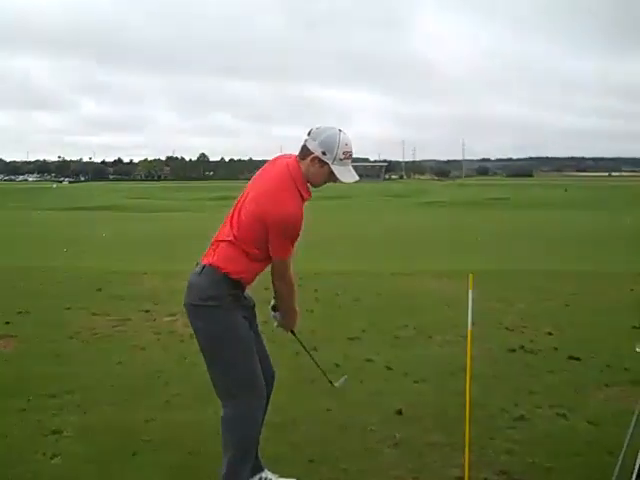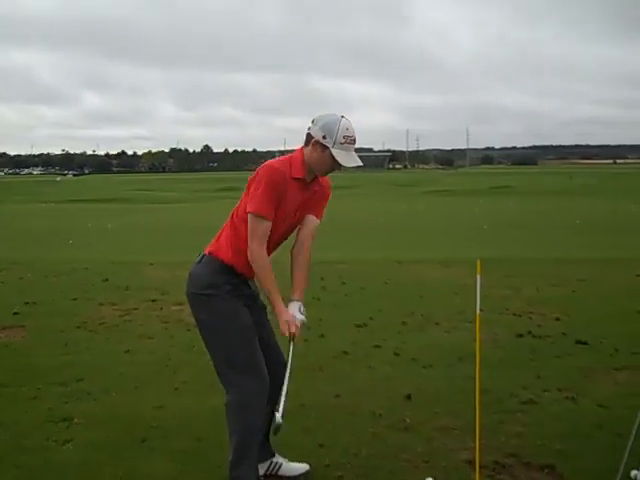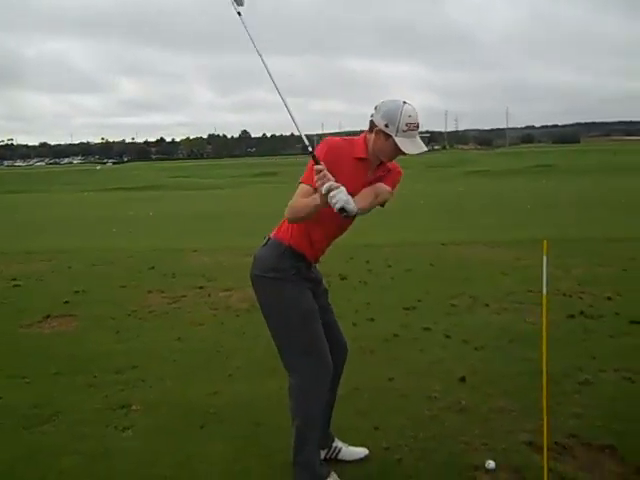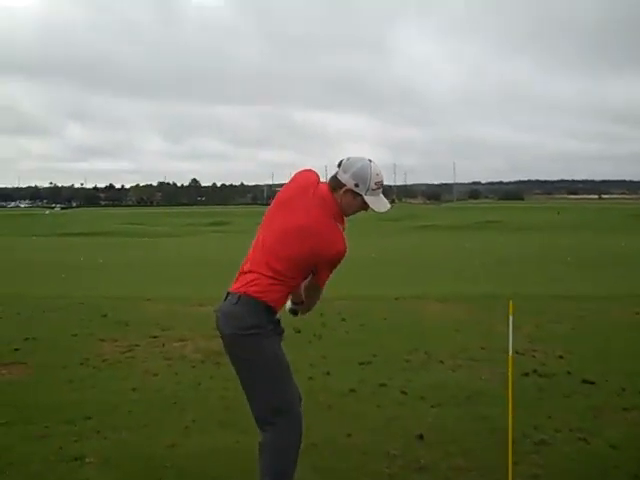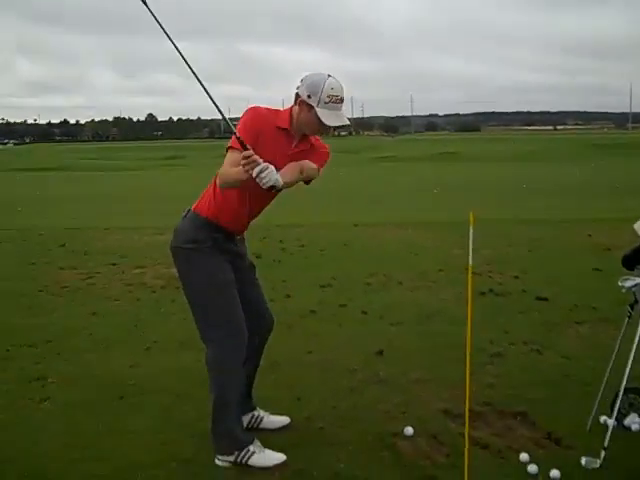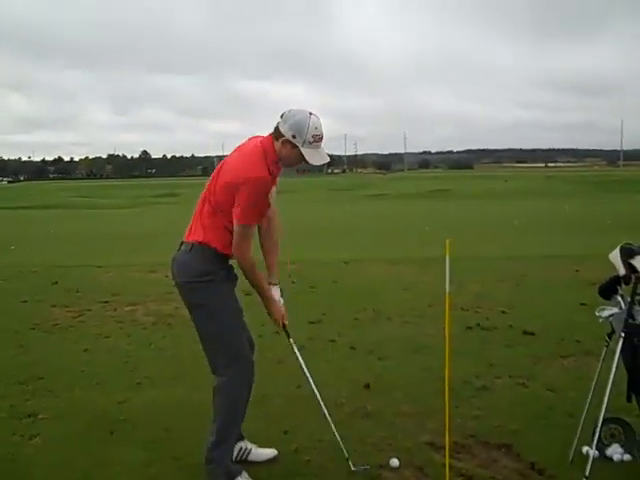
dt=0.7s
person 1, frame 1
left shoulder: (285, 162)
right shoulder: (289, 210)
right elbow: (281, 276)
left wrist: (283, 307)
right wrist: (290, 317)
left hip: (223, 287)
right hip: (215, 294)
left knee: (262, 380)
right knee: (246, 395)
person 1, frame 2
left shoulder: (321, 189)
right shoulder: (273, 174)
left elbow: (303, 246)
right elbow: (255, 249)
left wrist: (297, 303)
right wrist: (279, 308)
left hip: (241, 281)
right hip: (214, 281)
left knee: (273, 368)
right knee: (249, 381)
person 1, frame 3
left shoulder: (391, 173)
right shoulder: (334, 150)
left elbow: (368, 201)
right elbow: (293, 213)
left wrist: (346, 199)
right wrist: (321, 197)
left hip: (305, 266)
right hip: (280, 265)
left knee: (334, 353)
right knee: (312, 365)
left ankle: (320, 441)
person 1, frame 4
left shoulder: (305, 180)
right shoulder: (333, 243)
right elbow: (312, 293)
right wrist: (304, 302)
left hip: (238, 307)
right hip: (251, 320)
left knee: (287, 406)
right knee: (284, 422)
person 1, frame 5
left shoulder: (318, 153)
right shoulder: (257, 118)
left elbow: (292, 173)
right elbow: (225, 178)
left wrist: (272, 175)
right wrist: (248, 170)
left hip: (232, 240)
right hip: (199, 236)
left knee: (258, 324)
right knee: (228, 337)
left ankle: (241, 410)
right ankle: (230, 444)
person 1, frame 6
left shoulder: (265, 152)
right shoulder: (254, 175)
left elbow: (269, 220)
right elbow: (241, 250)
left wrist: (274, 283)
right wrist: (268, 299)
left hip: (206, 263)
right hip: (202, 267)
left knee: (239, 352)
right knee: (236, 366)
left ankle: (230, 441)
